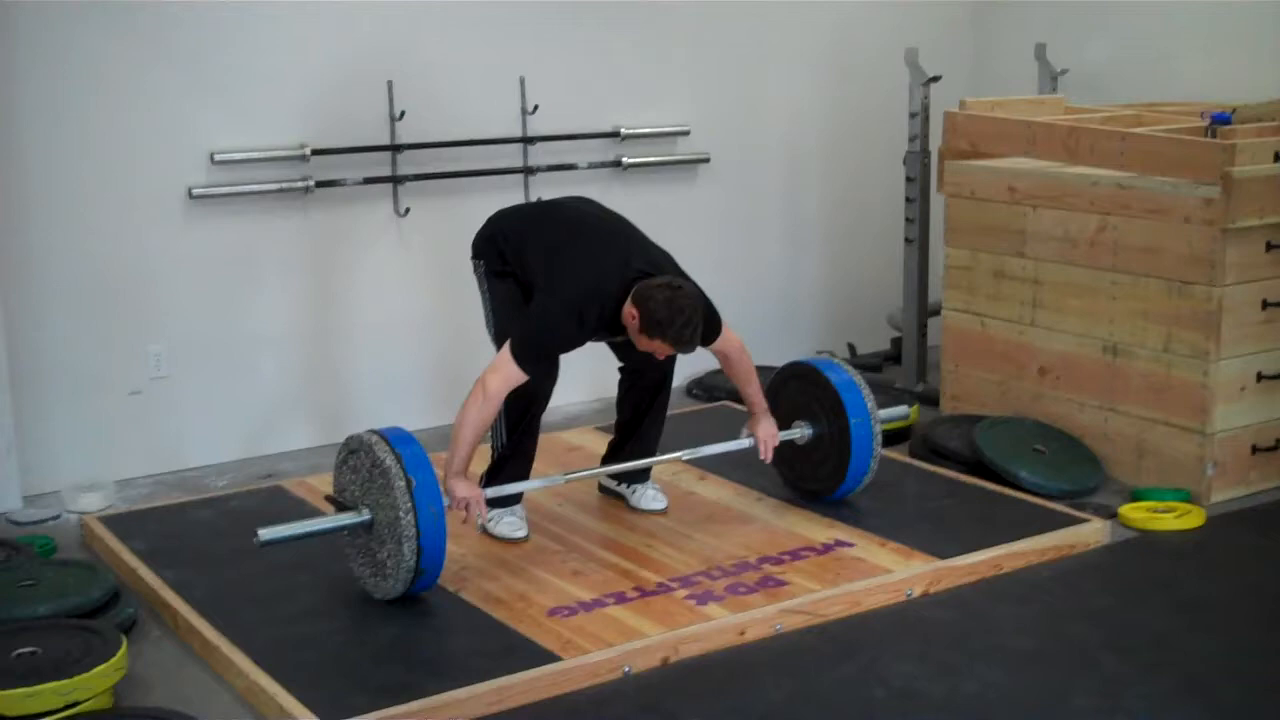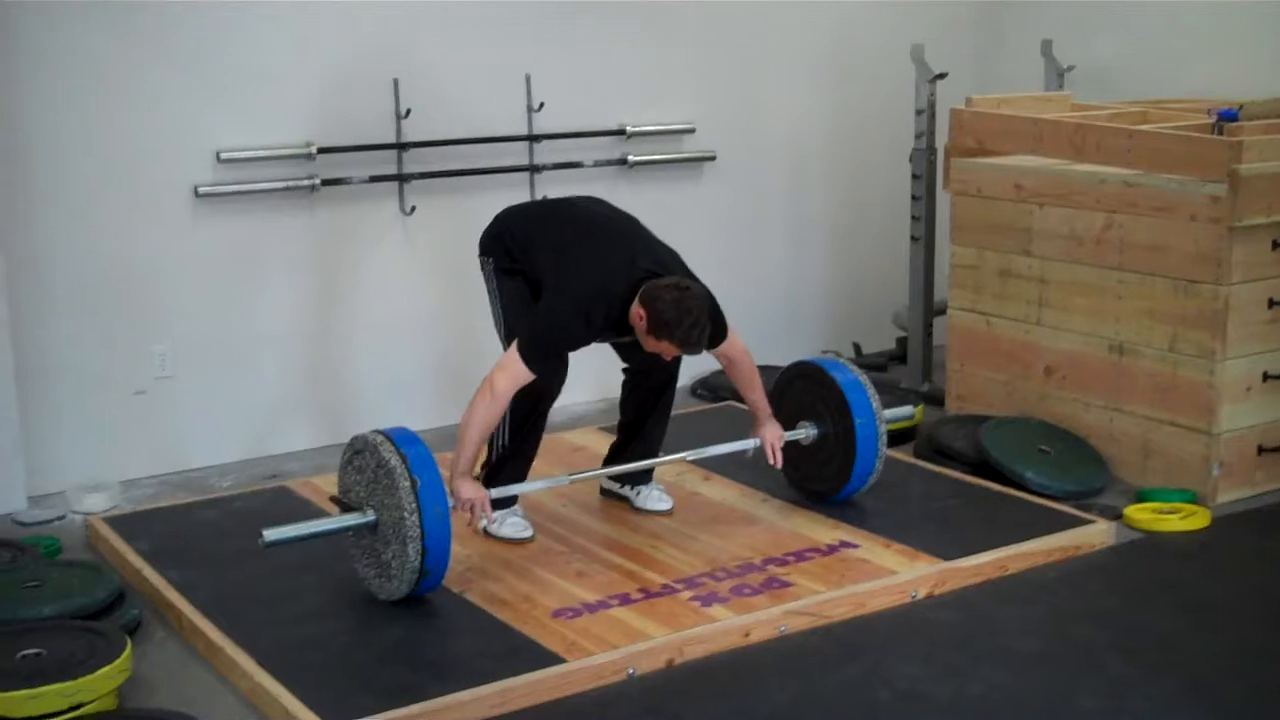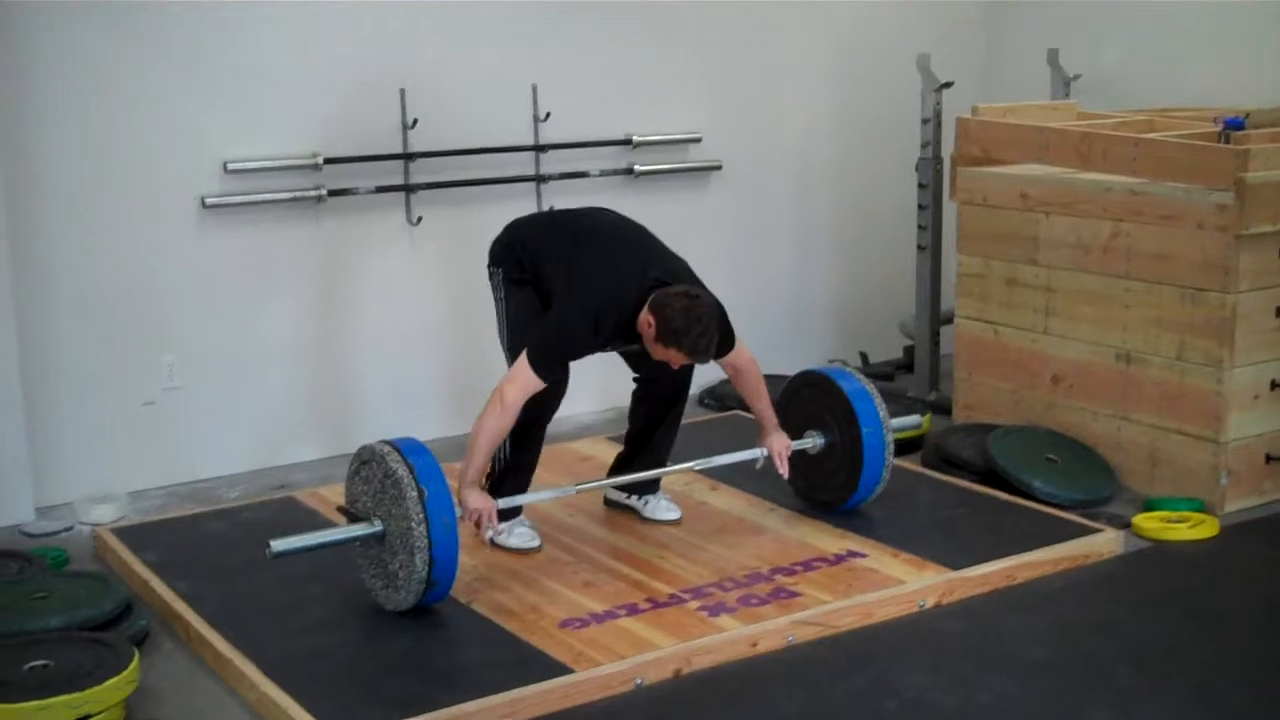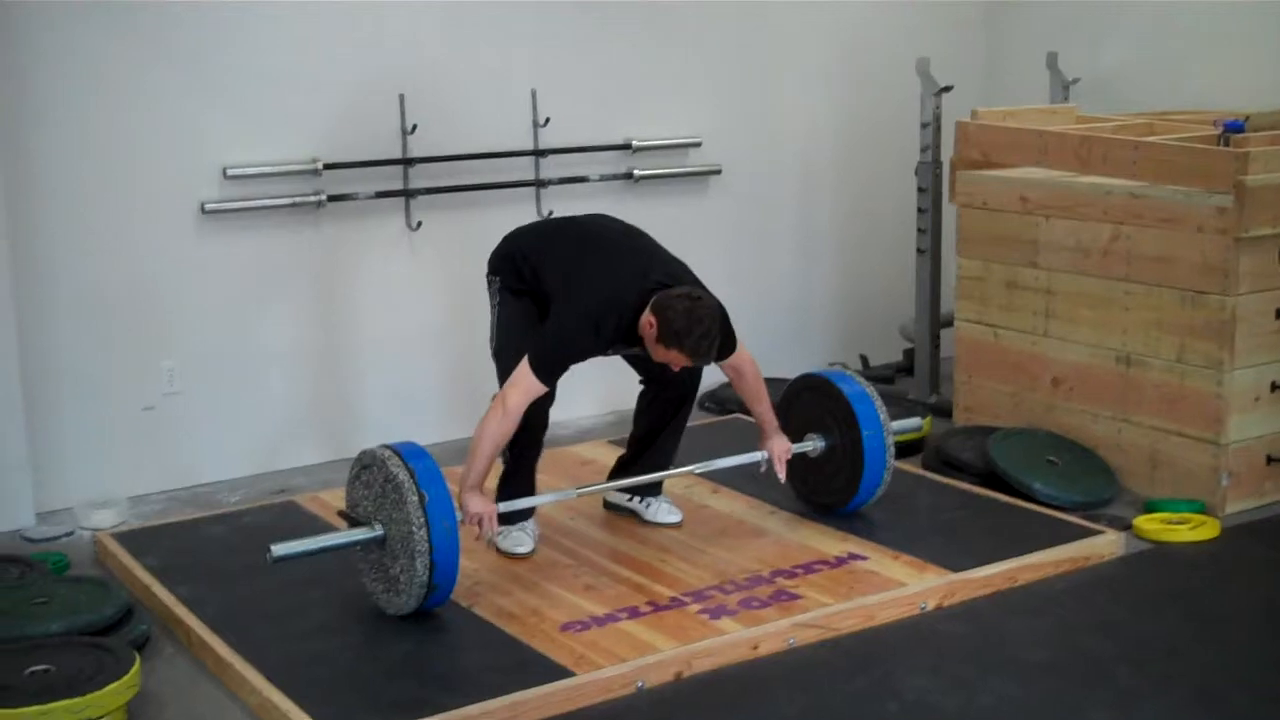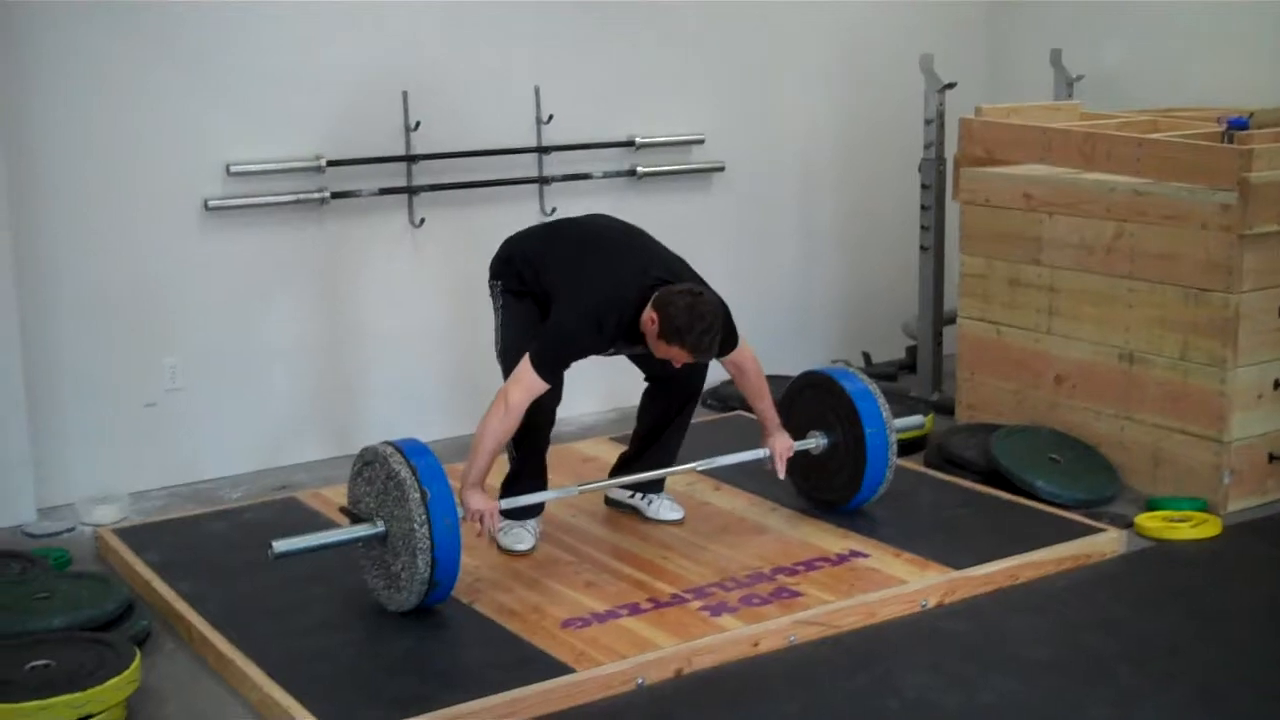
dt=0.1s
person 1, frame 1
left shoulder: (679, 299)
right shoulder: (573, 308)
left elbow: (729, 347)
right elbow: (491, 386)
left wrist: (760, 414)
right wrist: (456, 476)
right hip: (503, 254)
left knee: (651, 366)
right knee: (535, 376)
left ankle: (625, 473)
right ankle: (497, 496)
person 1, frame 2
left shoulder: (685, 299)
right shoulder: (581, 307)
left elbow: (733, 352)
right elbow: (499, 385)
left wrist: (764, 419)
right wrist: (461, 477)
right hip: (510, 252)
left knee: (656, 366)
right knee: (544, 373)
left ankle: (627, 475)
right ankle: (497, 496)
person 1, frame 3
left shoulder: (694, 308)
right shoulder: (590, 315)
left elbow: (739, 362)
right elbow: (509, 395)
left wrist: (770, 429)
right wrist: (469, 486)
left hip: (602, 258)
right hip: (520, 265)
left knee: (668, 378)
right knee: (543, 386)
left ankle: (632, 484)
right ankle: (503, 507)
person 1, frame 4
left shoulder: (695, 311)
right shoulder: (591, 318)
left elbow: (739, 365)
right elbow: (512, 400)
left wrist: (771, 432)
right wrist: (471, 490)
right hip: (520, 273)
left knee: (679, 380)
right knee: (534, 392)
left ankle: (634, 487)
right ankle: (512, 513)
person 1, frame 5
left shoulder: (697, 308)
right shoulder: (591, 317)
left elbow: (741, 361)
right elbow: (513, 398)
left wrist: (772, 429)
right wrist: (472, 488)
right hip: (521, 278)
left knee: (689, 374)
right knee: (538, 394)
left ankle: (635, 483)
right ankle: (519, 510)
